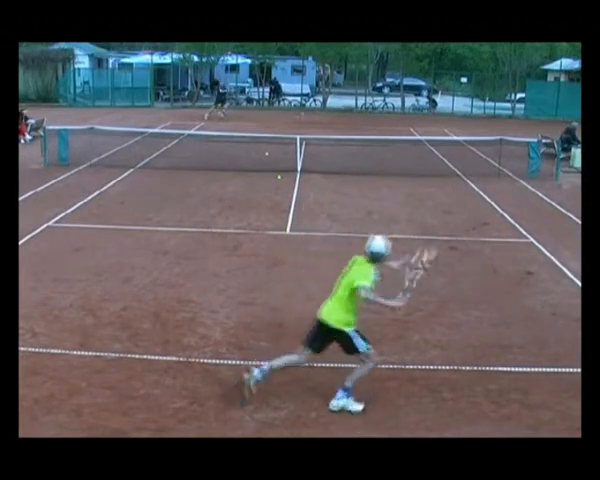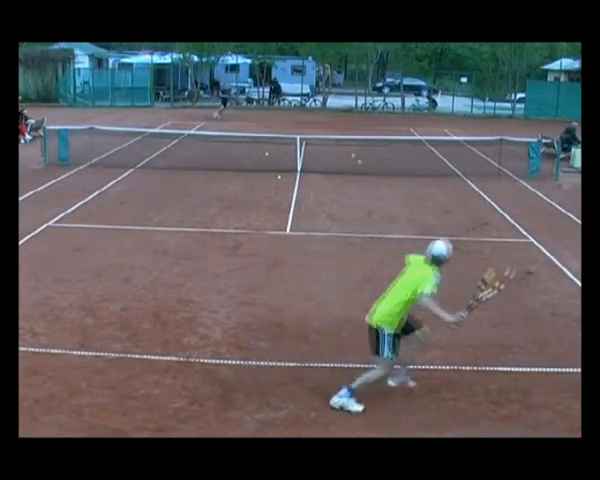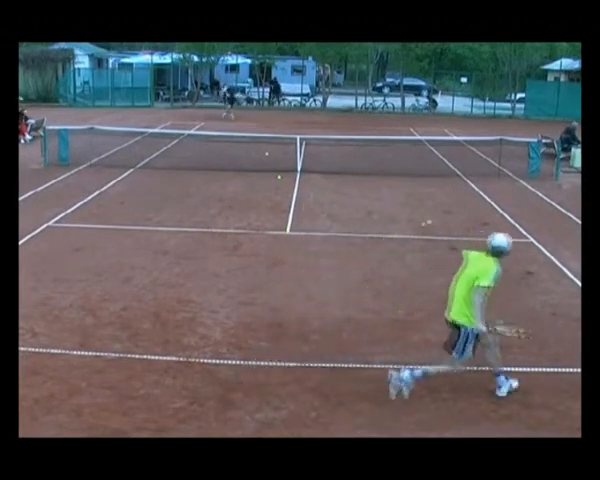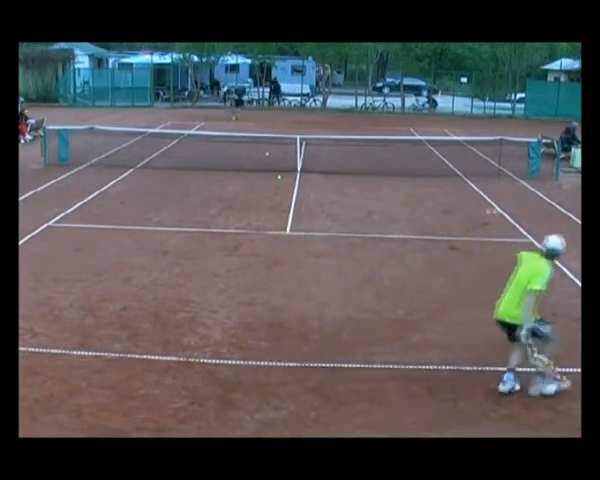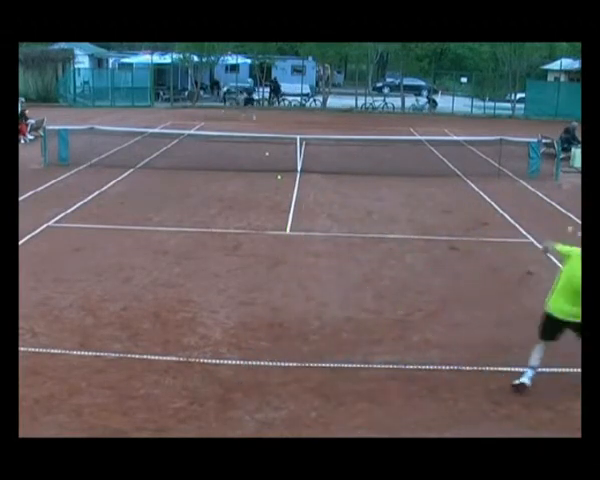
dt=0.2s
person 1, frame 1
left shoulder: (358, 260)
right shoulder: (370, 272)
right elbow: (363, 294)
left wrist: (395, 264)
right wrist: (390, 303)
left hip: (326, 316)
right hip: (341, 323)
left knee: (301, 357)
right knee: (370, 360)
left ankle: (257, 374)
right ankle: (342, 397)
person 1, frame 2
left shoulder: (416, 260)
right shoulder: (432, 275)
left elbow: (408, 258)
right elbow: (424, 299)
right wrist: (447, 317)
left hip: (380, 314)
right hip: (385, 321)
left knee: (420, 333)
right knee: (385, 368)
left ankle: (400, 375)
right ankle: (344, 396)
person 1, frame 3
left shoulder: (474, 256)
right shoulder: (493, 267)
left elbow: (465, 253)
right elbow: (478, 292)
right wrist: (479, 322)
left hip: (456, 312)
right hip: (465, 319)
left knee: (490, 341)
right knee: (455, 366)
left ankle: (502, 383)
right ankle: (407, 376)
person 1, frame 4
left shoulder: (527, 256)
right shoulder: (545, 270)
right elbow: (530, 296)
right wrist: (524, 325)
left hip: (501, 313)
right hip: (518, 318)
left knee: (518, 344)
right knee: (550, 337)
left ankle: (508, 381)
right ankle: (541, 382)
person 1, frame 5
left shoulder: (574, 253)
left elbow: (553, 247)
left wrist: (548, 246)
left hip: (553, 310)
right hip: (576, 315)
left knee: (543, 343)
left ankle: (526, 376)
